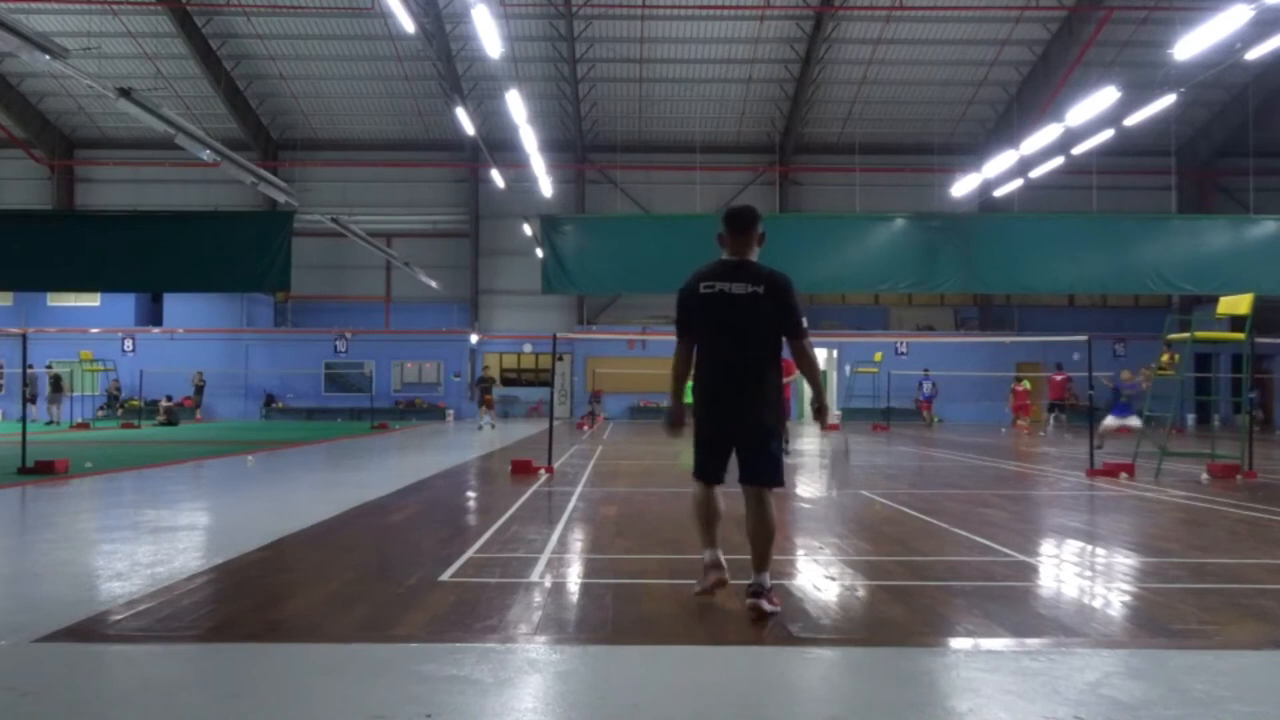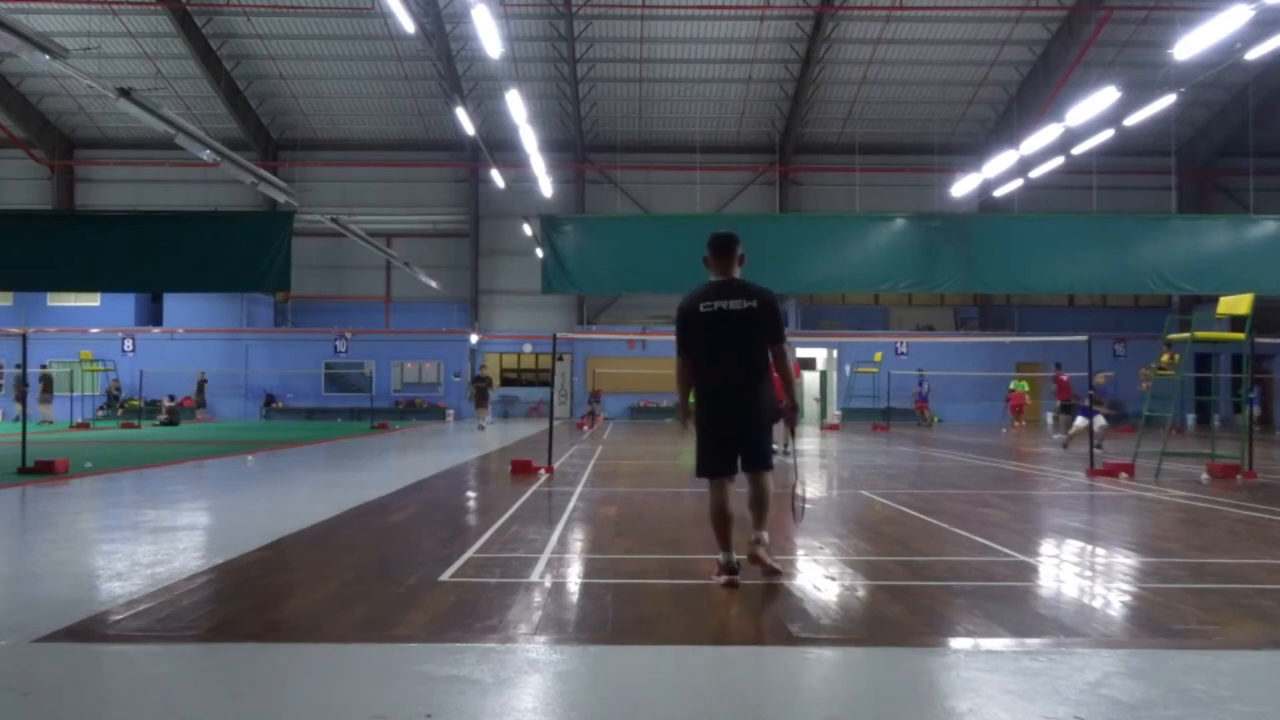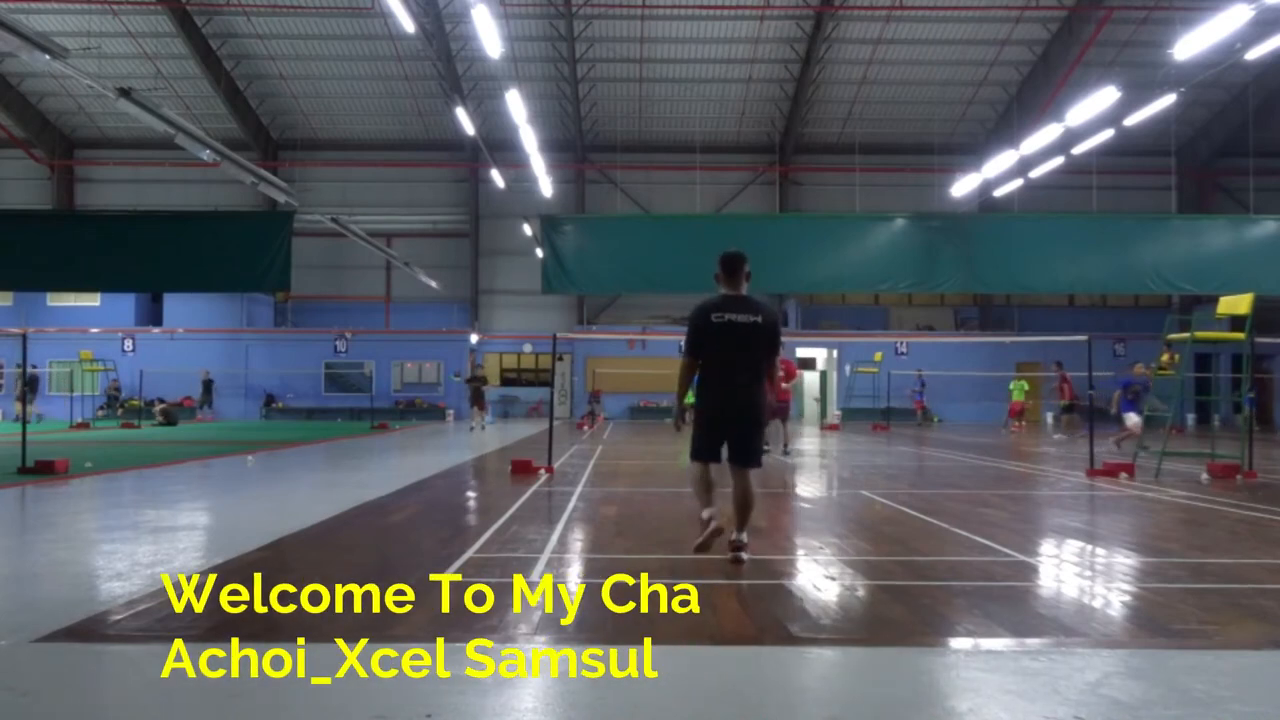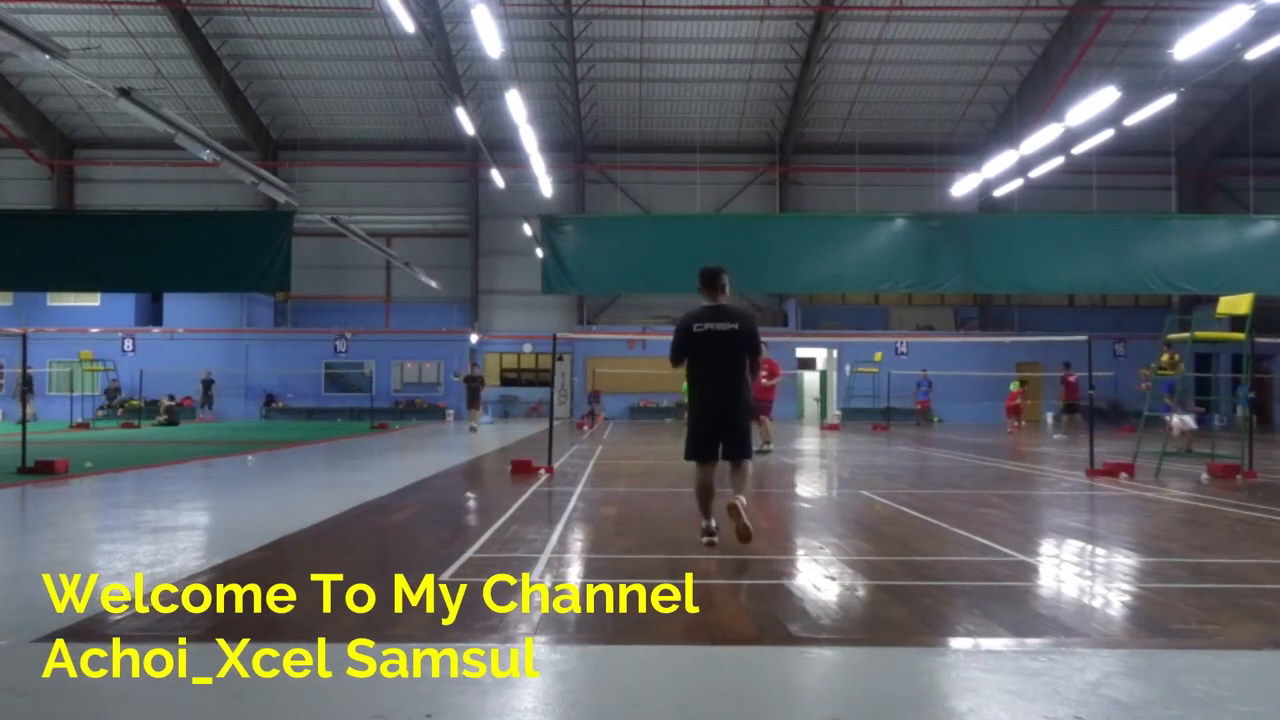
dt=0.5s
person 1, frame 1
left shoulder: (695, 284)
right shoulder: (776, 284)
left elbow: (683, 350)
right elbow: (800, 346)
left wrist: (675, 401)
right wrist: (818, 393)
left hip: (711, 404)
right hip: (761, 405)
left knee: (705, 482)
right knee: (759, 491)
left ankle: (712, 558)
right ankle: (759, 586)
person 1, frame 2
left shoulder: (691, 304)
right shoulder: (764, 299)
left elbow: (684, 363)
right elbow: (780, 354)
left wrist: (683, 401)
right wrist: (790, 400)
left hip: (713, 406)
right hip: (756, 403)
left knee: (718, 482)
right knee: (759, 474)
left ankle: (727, 561)
right ankle: (760, 541)
person 1, frame 3
left shoulder: (703, 312)
right shoulder: (766, 315)
left elbow: (690, 363)
right elbow: (772, 364)
left wrist: (680, 404)
right wrist: (770, 394)
left hip: (712, 404)
right hip: (751, 405)
left knee: (702, 462)
right knee: (742, 472)
left ankle: (708, 515)
right ankle: (739, 540)
person 1, frame 4
left shoulder: (689, 322)
right shoulder: (744, 320)
left elbow: (675, 361)
right elbow: (755, 364)
right wrist: (751, 386)
left hip: (702, 405)
right hip: (737, 403)
left knee: (704, 465)
right knee: (741, 461)
left ankle: (708, 526)
right ankle: (739, 501)
